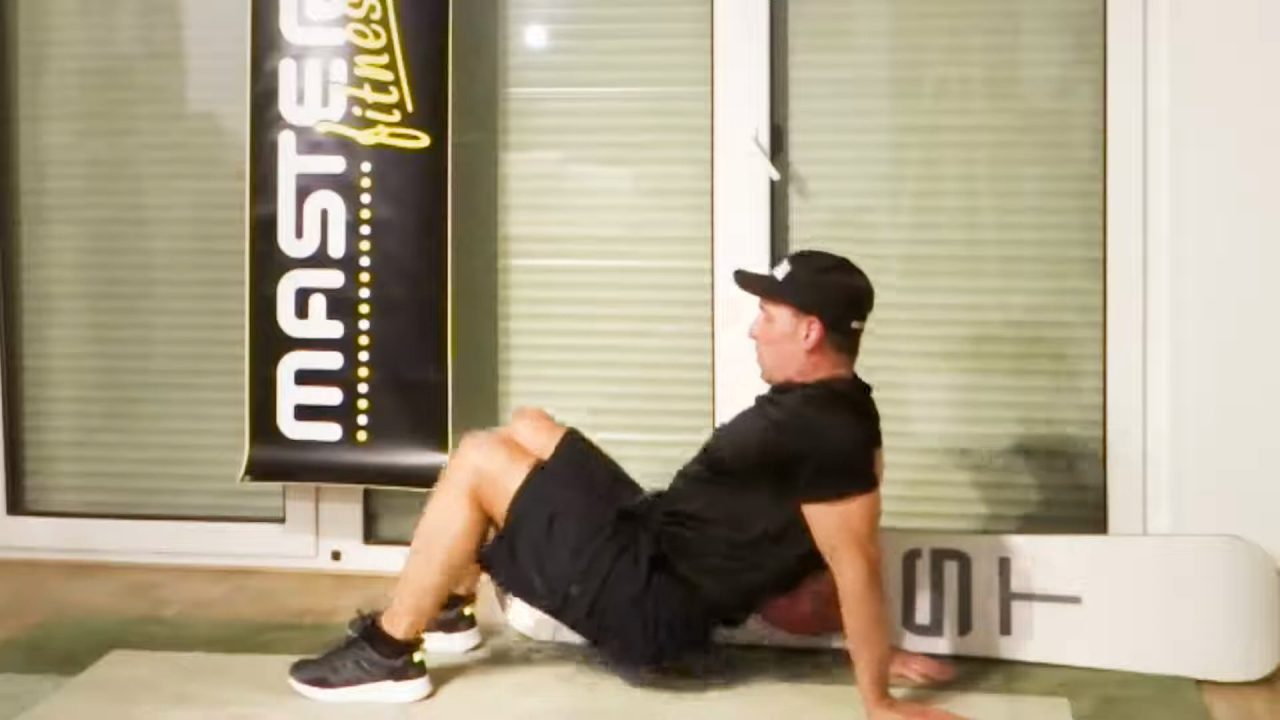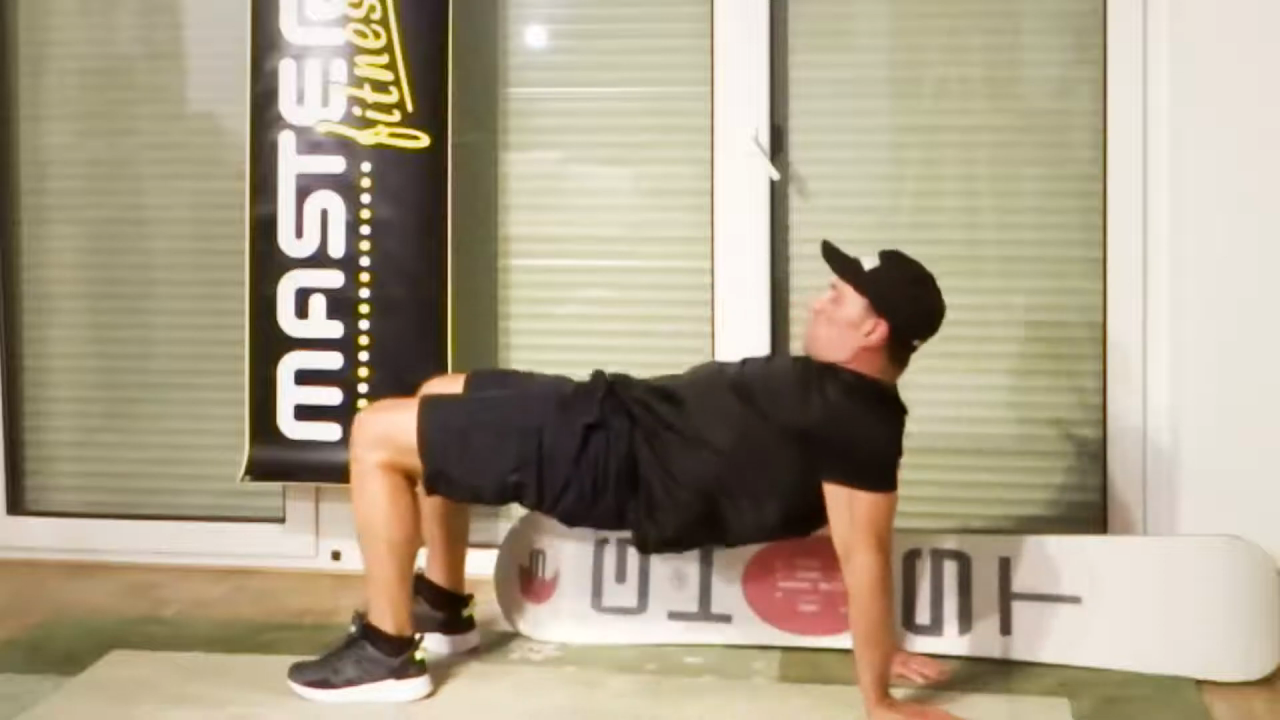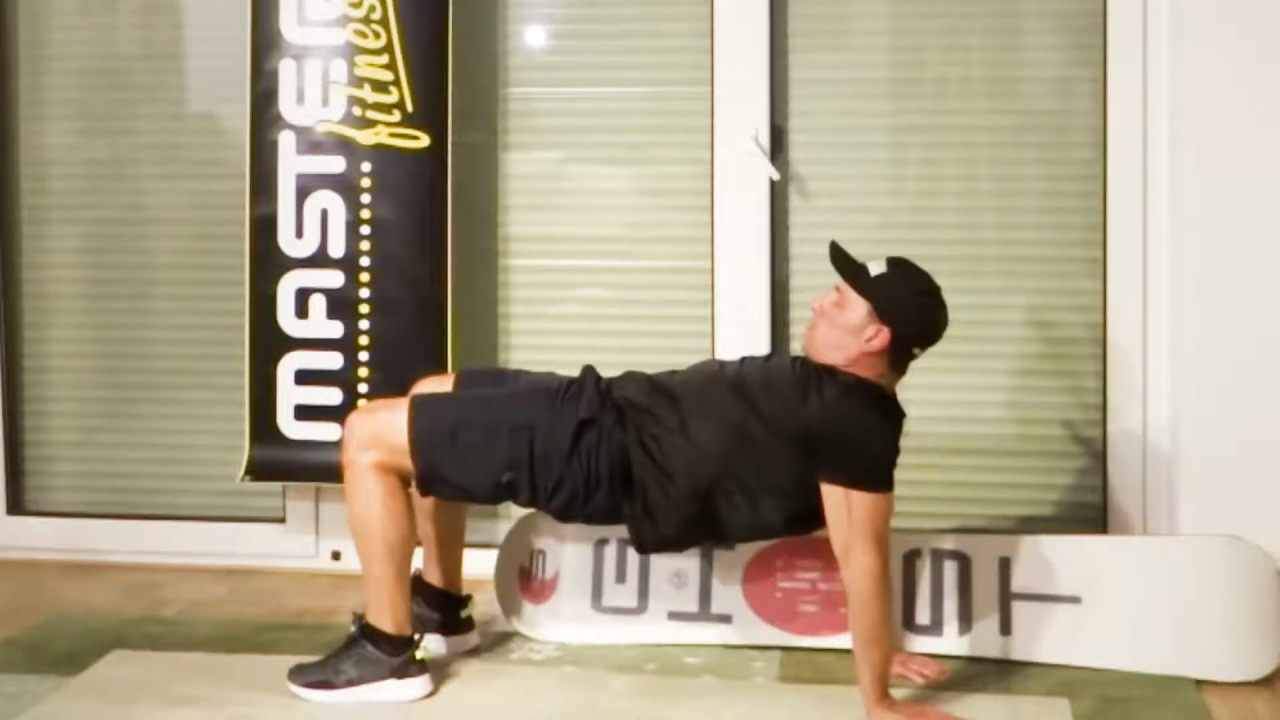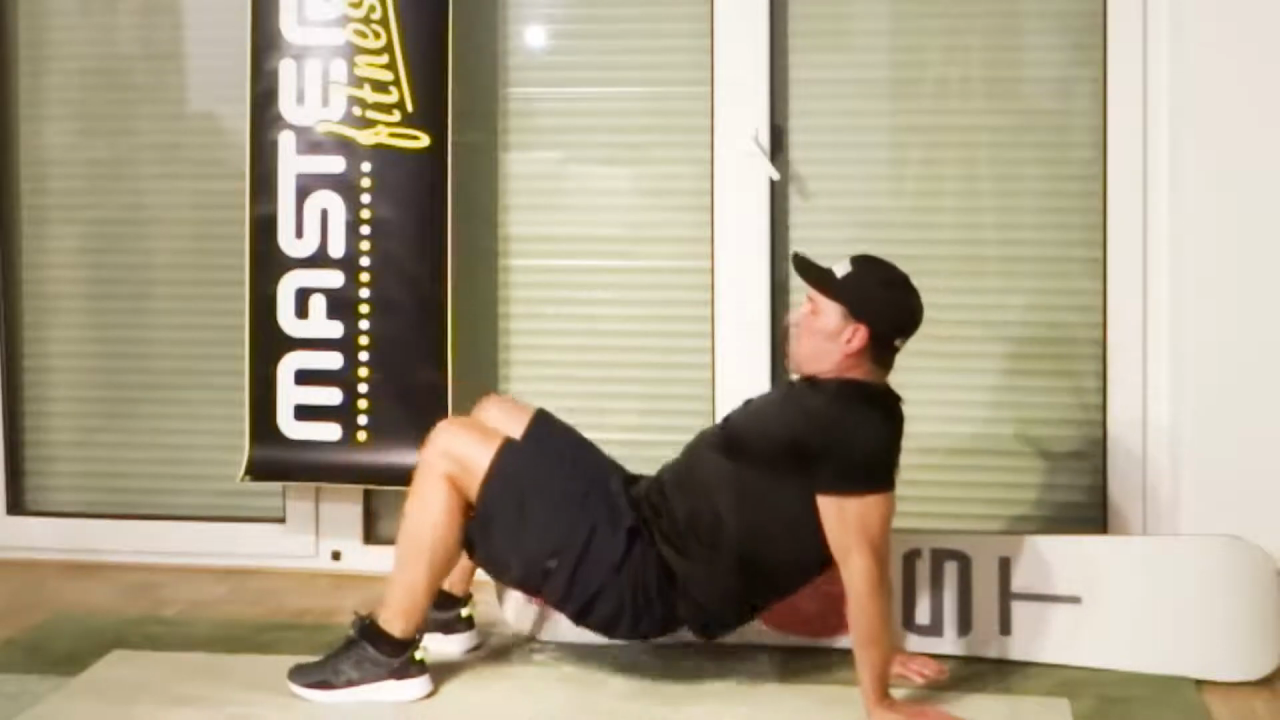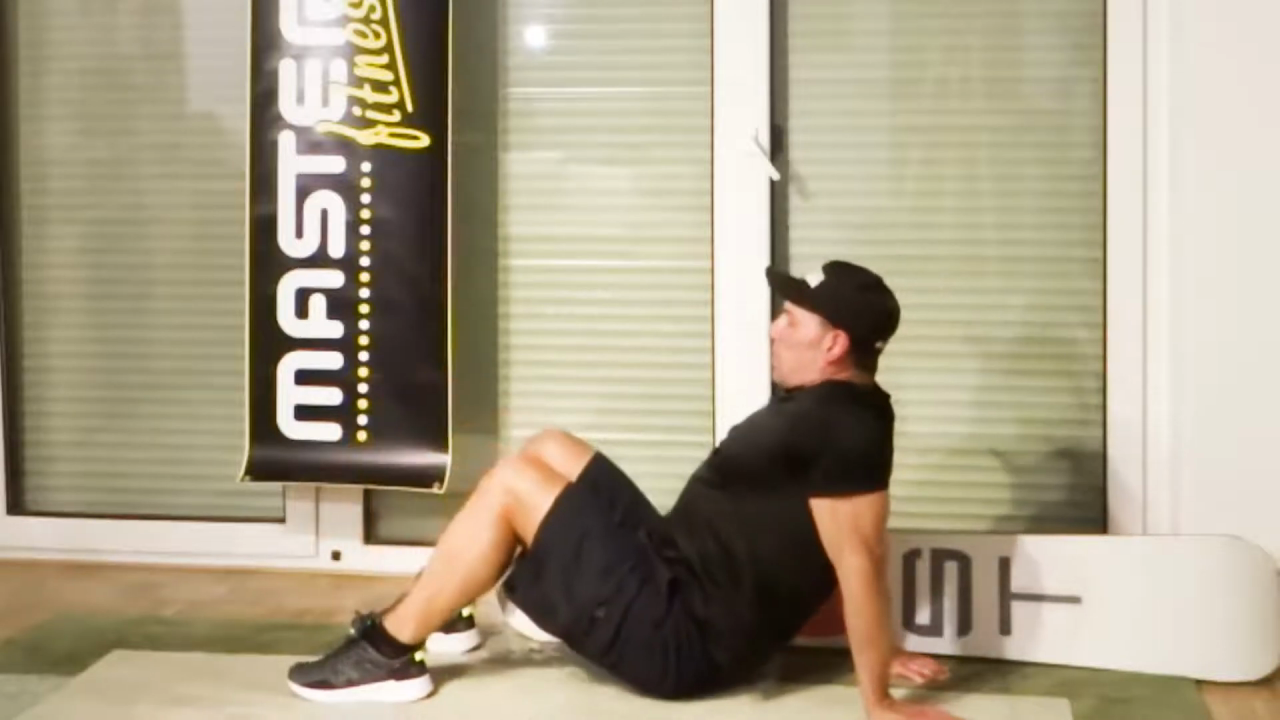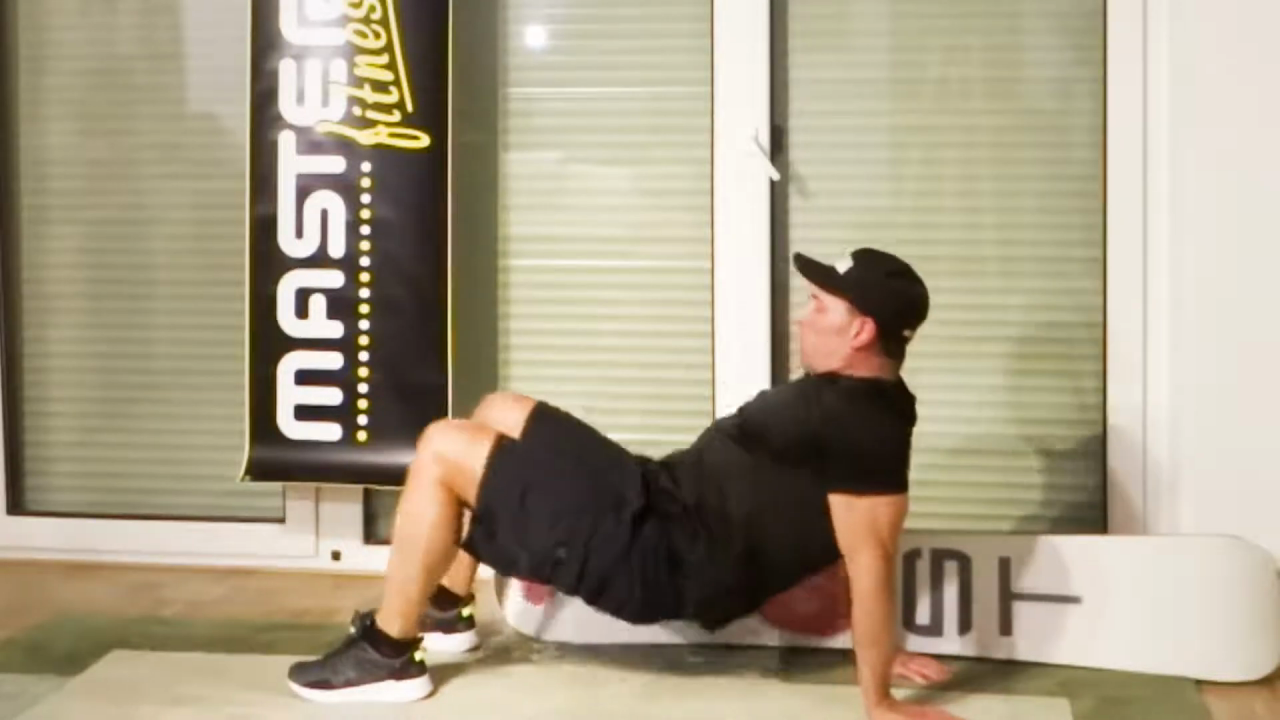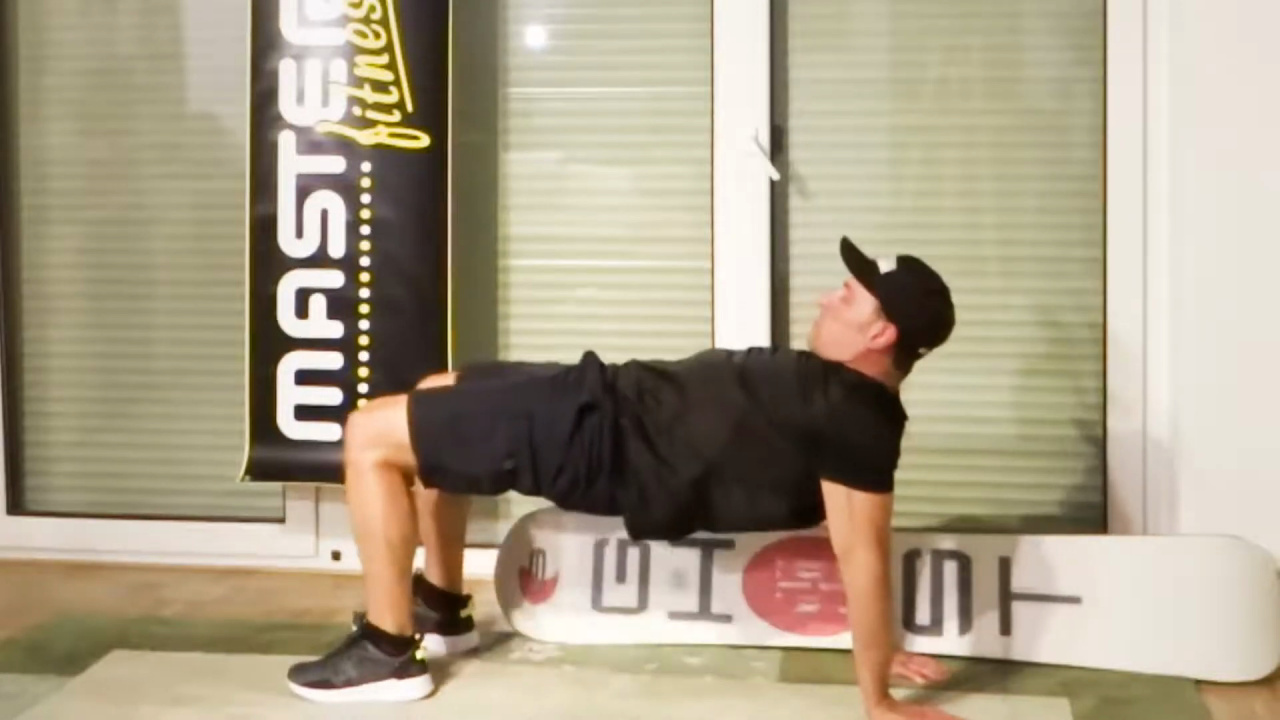
dt=0.7s
person 1, frame 1
left shoulder: (827, 429)
right shoulder: (823, 402)
left elbow: (856, 563)
right elbow: (854, 552)
left hip: (653, 602)
right hip: (655, 538)
left knee: (480, 459)
right knee: (528, 429)
left ankle: (388, 651)
right ankle: (439, 608)
person 1, frame 2
left shoulder: (857, 421)
right shoulder: (845, 395)
left elbow: (865, 555)
left hip: (605, 453)
right hip: (610, 419)
left knee: (377, 435)
right knee: (438, 399)
left ankle: (387, 650)
right ankle: (442, 607)
person 1, frame 3
left shoulder: (854, 422)
right shoulder: (840, 397)
left elbow: (862, 557)
left hip: (599, 453)
left knee: (368, 438)
right knee: (428, 403)
left ankle: (387, 650)
right ankle: (440, 608)
person 1, frame 4
left shoulder: (853, 423)
right shoulder: (837, 399)
left elbow: (862, 559)
right elbow: (850, 551)
left hip: (643, 577)
right hip: (646, 525)
left knee: (452, 446)
right knee: (496, 414)
left ankle: (387, 653)
right ankle: (442, 611)
person 1, frame 5
left shoulder: (842, 424)
right shoulder: (821, 405)
left elbow: (858, 561)
left hip: (677, 637)
right hip: (669, 567)
left knee: (512, 482)
right knee: (549, 450)
left ankle: (389, 653)
right ankle: (425, 612)
person 1, frame 6
left shoulder: (863, 423)
right shoulder: (850, 397)
left elbow: (870, 559)
left hip: (654, 550)
right hip: (655, 501)
left knee: (441, 447)
right knee: (499, 413)
left ankle: (388, 651)
right ankle: (443, 608)
person 1, frame 7
left shoulder: (854, 420)
right shoulder: (846, 393)
left elbow: (862, 555)
left hip: (597, 437)
left knee: (371, 434)
right knee: (434, 401)
left ankle: (388, 648)
right ankle: (440, 607)
